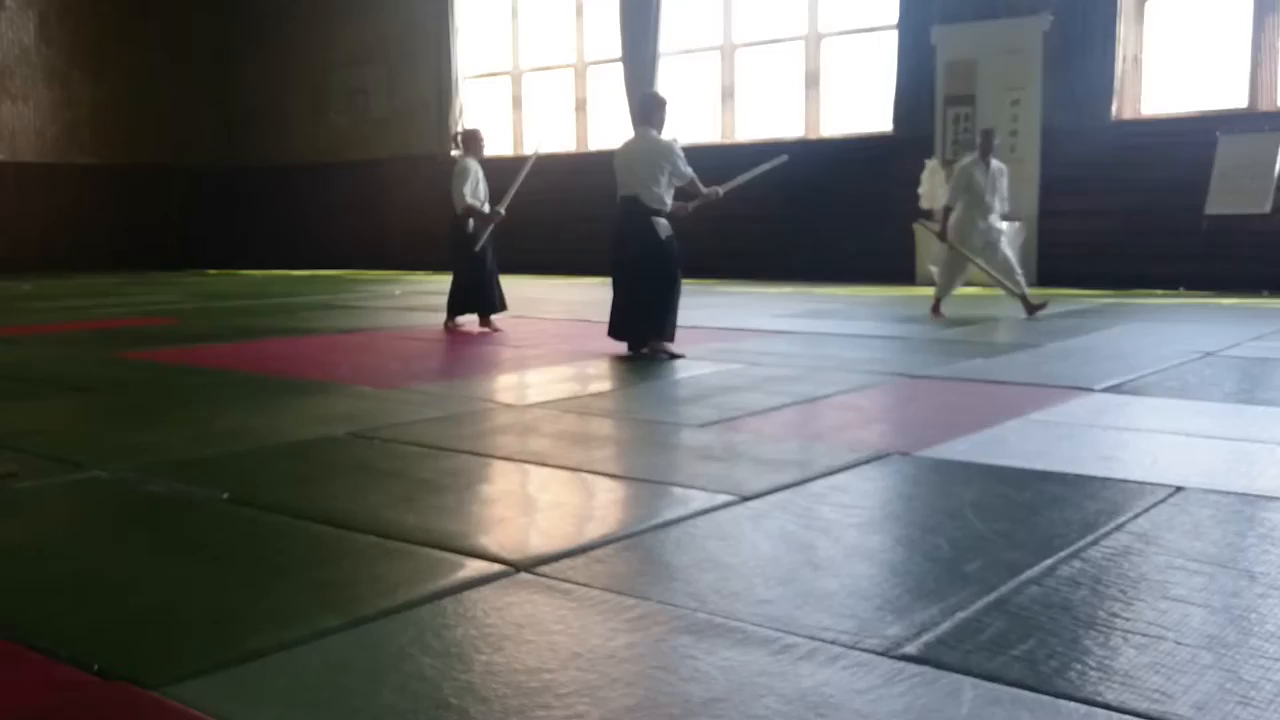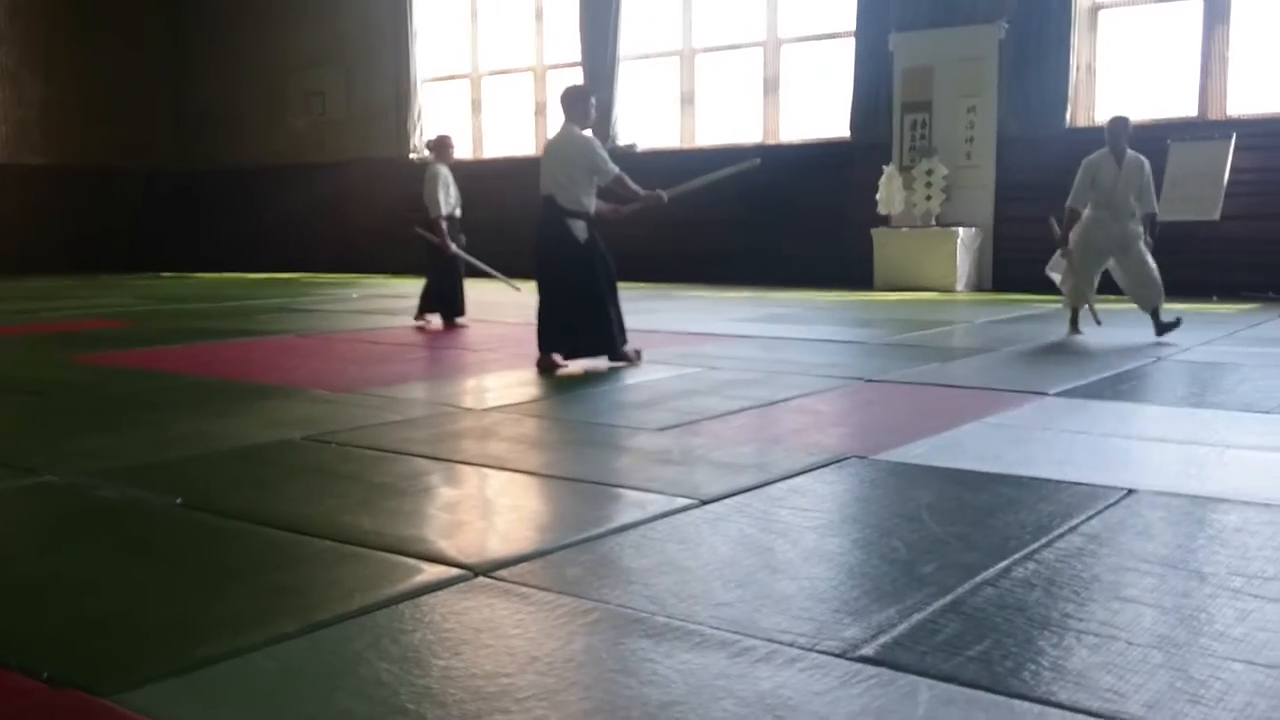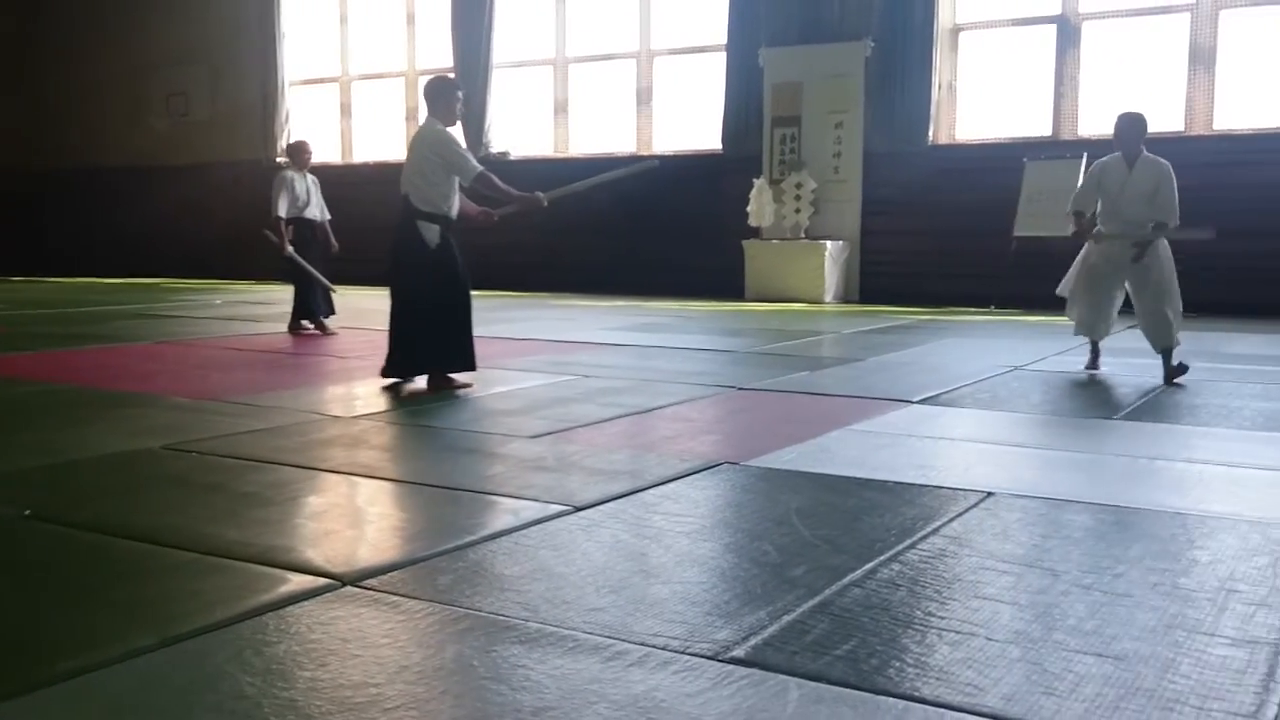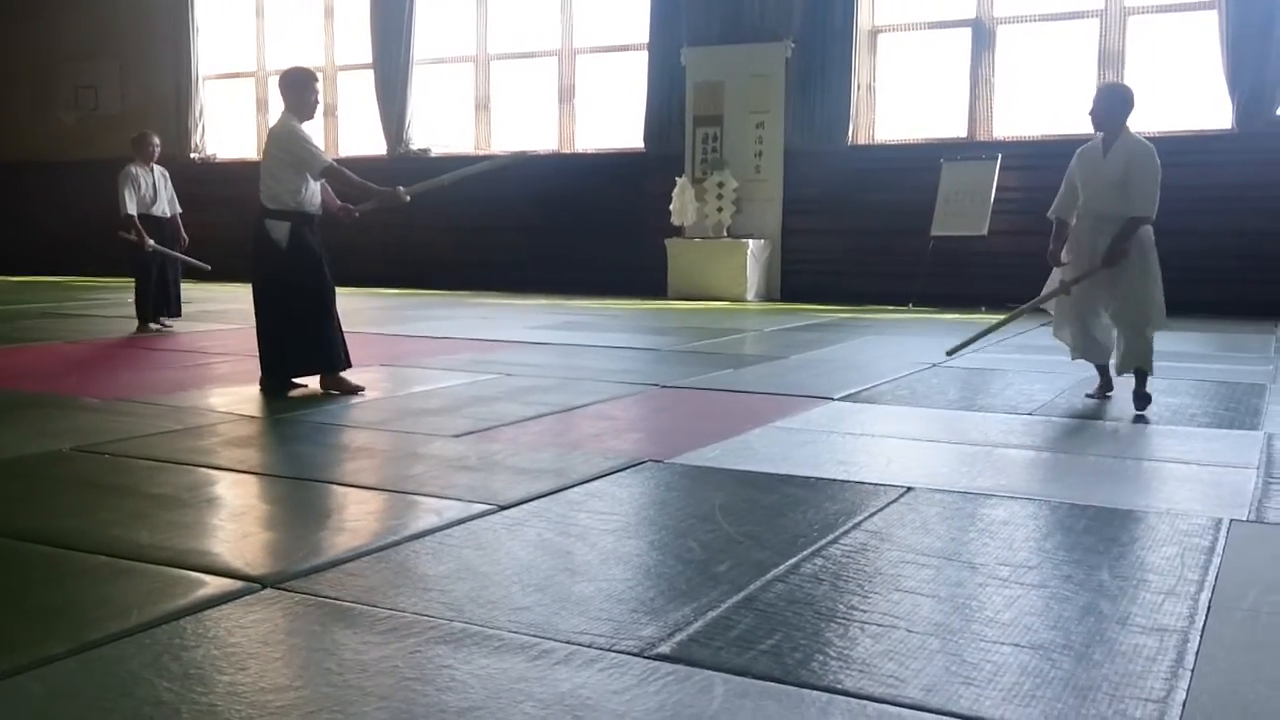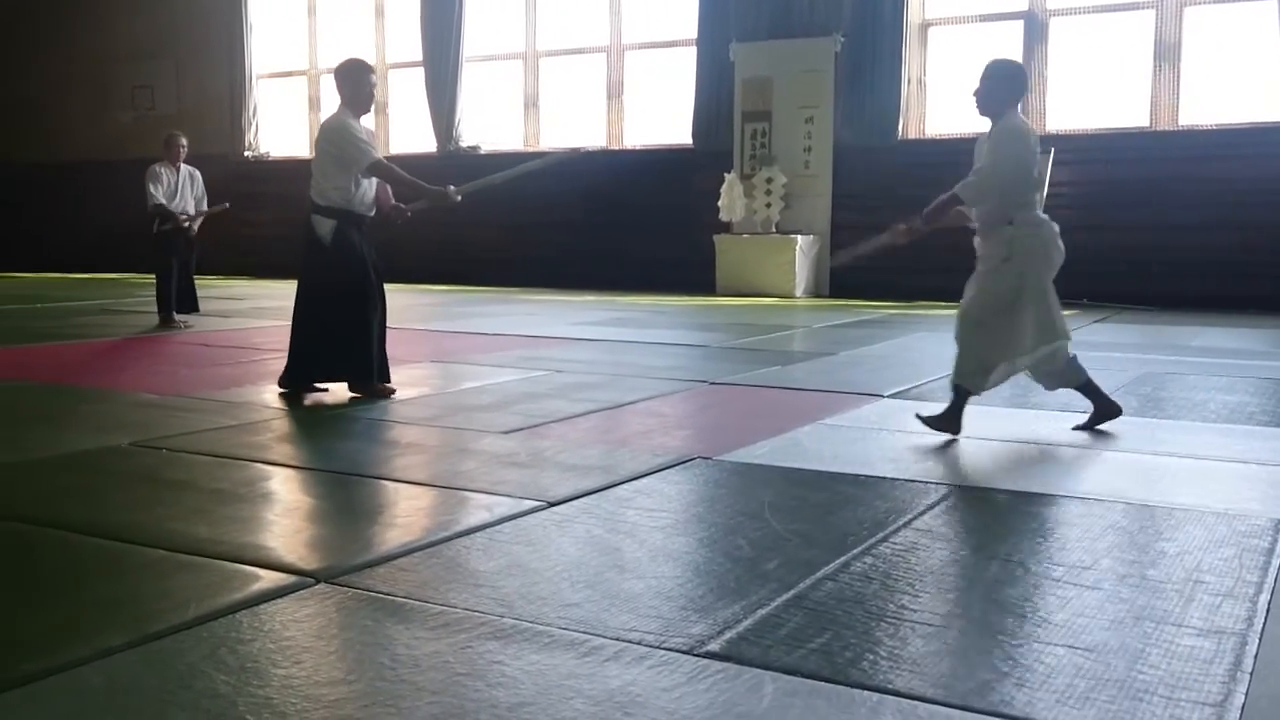
dt=1s
person 1, frame 1
left shoulder: (623, 151)
right shoulder: (665, 148)
right elbow: (687, 180)
left wrist: (669, 205)
right wrist: (707, 193)
left hip: (626, 222)
right hip: (651, 224)
left knee: (631, 280)
right knee: (664, 279)
left ankle: (636, 339)
right ankle: (656, 338)
person 1, frame 2
left shoulder: (554, 144)
right shoulder: (583, 143)
right elbow: (614, 178)
left wrist: (602, 208)
right wrist: (646, 197)
left hip: (552, 225)
right hip: (573, 226)
left knee: (556, 288)
right knee: (597, 283)
left ankle: (548, 353)
right ankle: (614, 348)
person 1, frame 3
left shoulder: (426, 137)
right shoulder: (439, 138)
right elbow: (479, 178)
left wrist: (474, 211)
right wrist: (522, 199)
left hip: (416, 230)
right hip: (428, 231)
left knee: (417, 300)
right knee: (446, 299)
left ankle: (399, 363)
right ankle: (438, 372)
person 1, frame 4
left shoulder: (291, 132)
right shoulder: (288, 132)
left elbow: (316, 179)
right elbow: (332, 171)
left wrist: (335, 206)
right wrist: (380, 194)
left hip: (289, 229)
right hip: (287, 230)
left knee: (281, 303)
right knee: (315, 297)
left ankle: (275, 374)
right ankle: (329, 371)
person 1, frame 5
left shoulder: (360, 130)
right shoulder: (339, 128)
left elbow: (375, 177)
right elbow: (382, 169)
left wrist: (388, 204)
right wrist: (432, 192)
left hip: (347, 228)
right hip: (335, 229)
left knee: (321, 304)
right knee: (361, 300)
left ankle: (300, 375)
right ankle: (362, 375)
person 2, frame 1
left shoulder: (1001, 169)
right shoulder: (965, 168)
left elbow: (1002, 201)
right elbow: (952, 199)
left wrist: (1000, 224)
right wrist: (944, 228)
left hip: (991, 223)
right hip: (968, 222)
left knee: (1006, 262)
right knee: (954, 264)
left ankle: (1027, 305)
right ankle: (937, 304)
person 2, frame 2
left shoulder: (1140, 164)
right shoulder: (1092, 163)
left elbow: (1146, 201)
right elbow: (1076, 200)
left wrist: (1147, 233)
right wrist: (1066, 233)
left hip: (1127, 227)
right hip: (1096, 225)
left knee: (1142, 274)
right knee: (1081, 273)
left ankle: (1159, 324)
right ankle: (1073, 321)
person 2, frame 3
left shoulder: (1161, 169)
right shoulder: (1102, 167)
left elbow: (1167, 214)
right elbow: (1081, 201)
left wrist: (1147, 241)
right wrist: (1081, 226)
left hip: (1147, 242)
right hip: (1107, 242)
left knee: (1157, 304)
right knee: (1095, 300)
left ankle: (1167, 365)
right ankle: (1094, 351)
person 2, frame 4
left shoulder: (1141, 153)
right shoulder: (1084, 154)
left elbow: (1143, 209)
right elbow: (1066, 203)
left wrist: (1117, 244)
right wrist: (1056, 243)
left hip: (1127, 244)
right hip: (1085, 243)
left knee: (1133, 317)
right knee: (1086, 315)
left ankle: (1140, 389)
right ankle: (1103, 375)
person 2, frame 5
left shoulder: (1013, 136)
right shoulder: (999, 137)
left elbow: (975, 190)
right elbow: (979, 201)
left wrist: (924, 220)
right wrist: (926, 221)
left hip: (1021, 244)
right hip: (1009, 244)
left knee: (980, 325)
right knee: (1036, 337)
left ankle: (954, 414)
right ankle: (1102, 402)
person 3, frame 1
left shoulder: (472, 165)
right shoulder: (467, 166)
right elbow: (463, 201)
right wrist: (488, 214)
left hip: (473, 224)
right hip: (469, 225)
left knee: (466, 270)
right knee: (481, 269)
left ankle: (452, 316)
right ankle: (485, 315)
person 3, frame 2
left shoulder: (443, 170)
right shoulder: (437, 172)
right elbow: (437, 208)
left wrist: (457, 232)
right wrist: (444, 237)
left hip: (449, 226)
right hip: (443, 227)
left knee: (439, 271)
right knee: (451, 272)
left ankle: (423, 309)
right ankle: (449, 317)
person 3, frame 3
left shoulder: (312, 180)
right shoulder: (286, 177)
left elbow: (322, 211)
right elbow: (280, 212)
left wrist: (330, 237)
right wrist: (284, 239)
left hip: (313, 231)
right hip: (297, 230)
left knee: (309, 277)
right knee: (308, 276)
left ankle: (297, 320)
right ankle: (317, 320)
person 3, frame 4
left shoulder: (162, 173)
right shoulder: (130, 173)
left elbow: (172, 205)
right elbow: (129, 210)
left wrist: (180, 230)
right wrist: (143, 235)
left hip: (163, 228)
right hip: (143, 228)
left knee: (169, 273)
right knee: (147, 275)
left ankle: (157, 314)
right ankle: (144, 320)
person 3, frame 5
left shoulder: (193, 173)
right shoulder: (156, 171)
left elbow: (202, 205)
right elbow: (155, 202)
left wrist: (196, 222)
right wrist: (175, 216)
left hip: (187, 227)
right hip: (166, 225)
left knee: (185, 271)
right knee: (167, 270)
left ankle: (173, 312)
right ankle: (167, 314)
